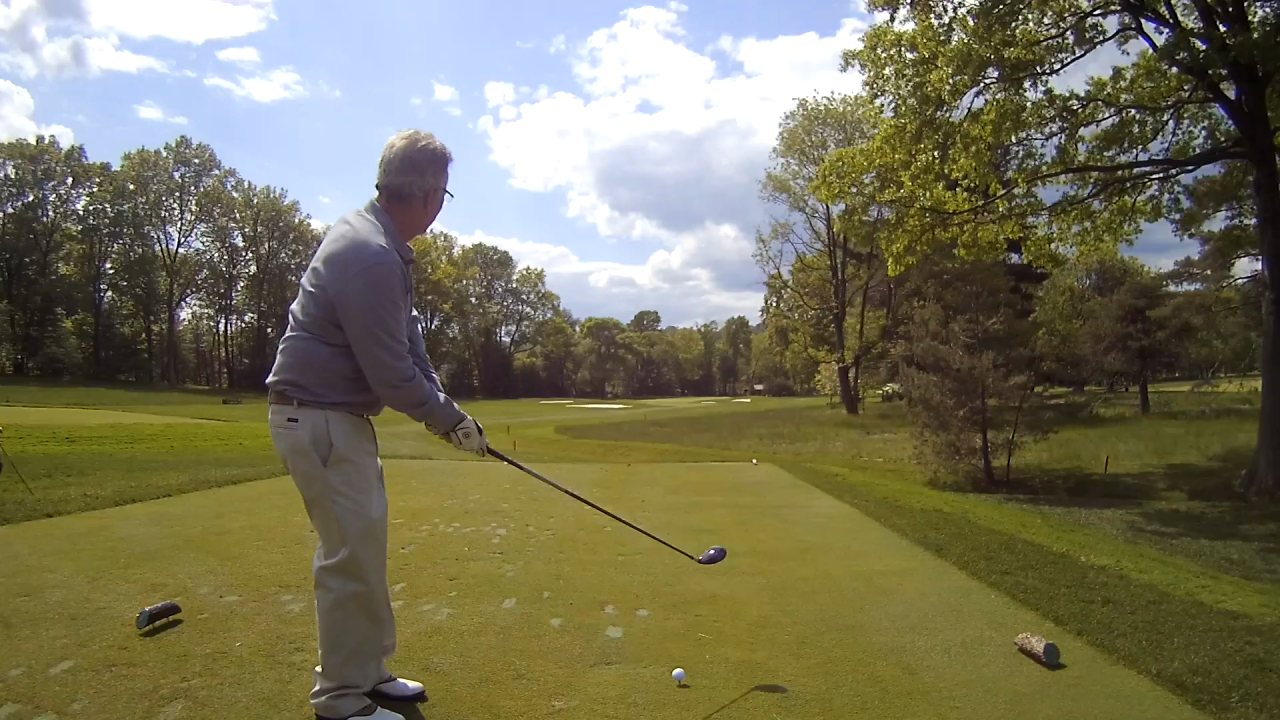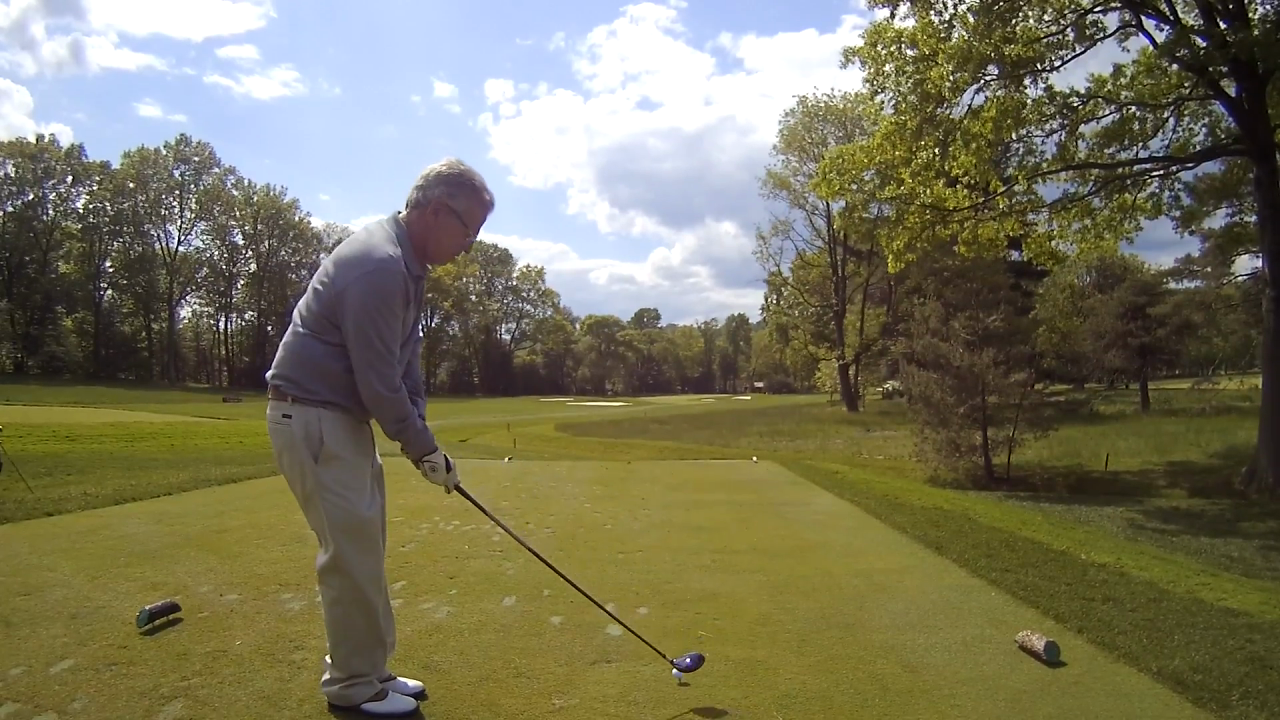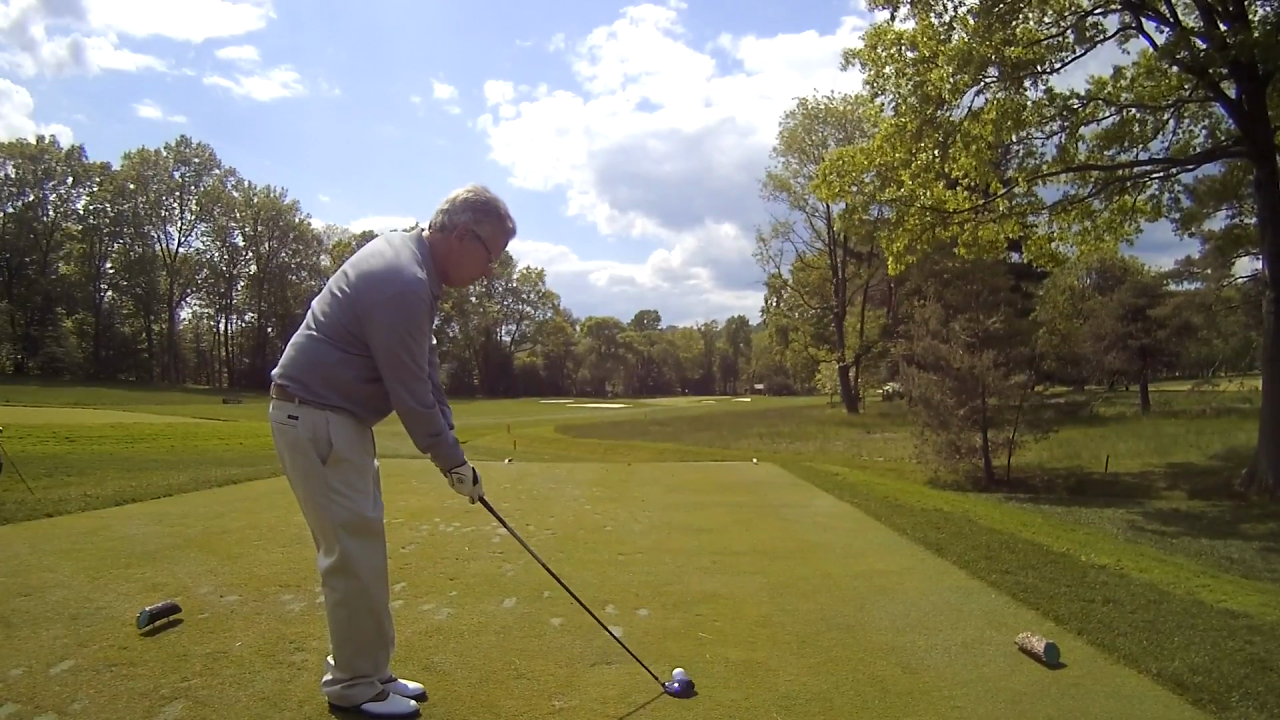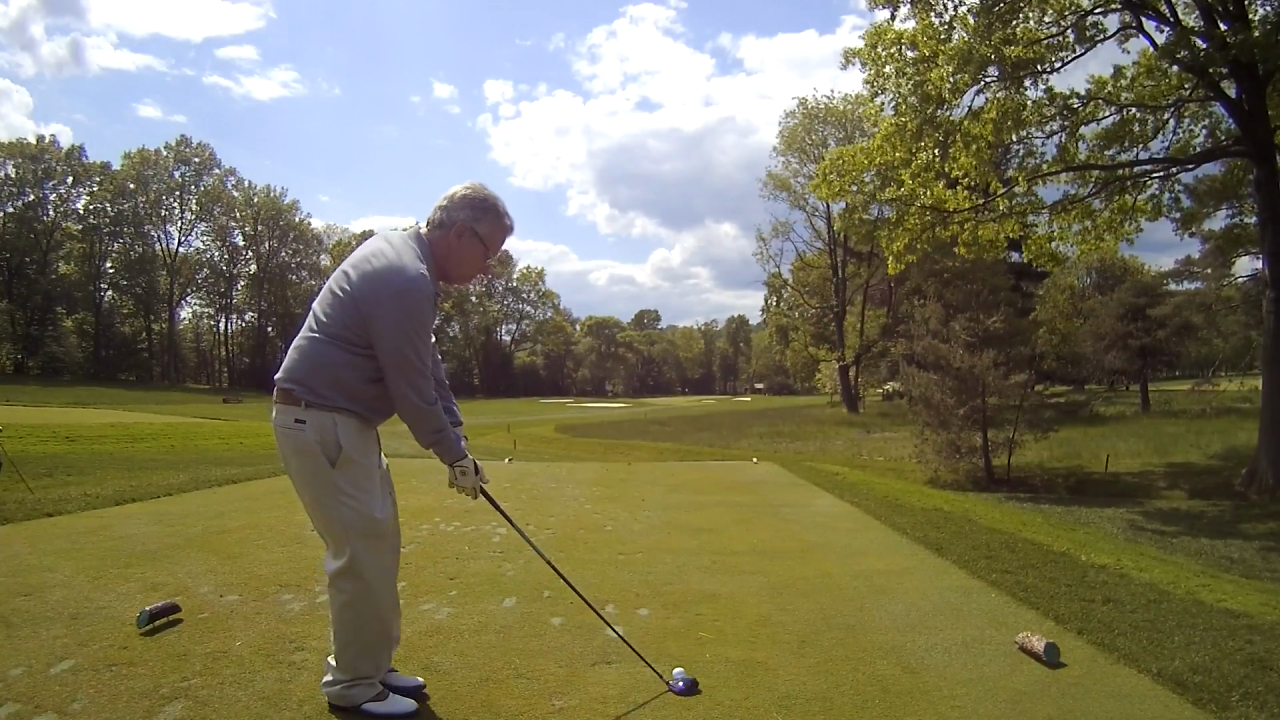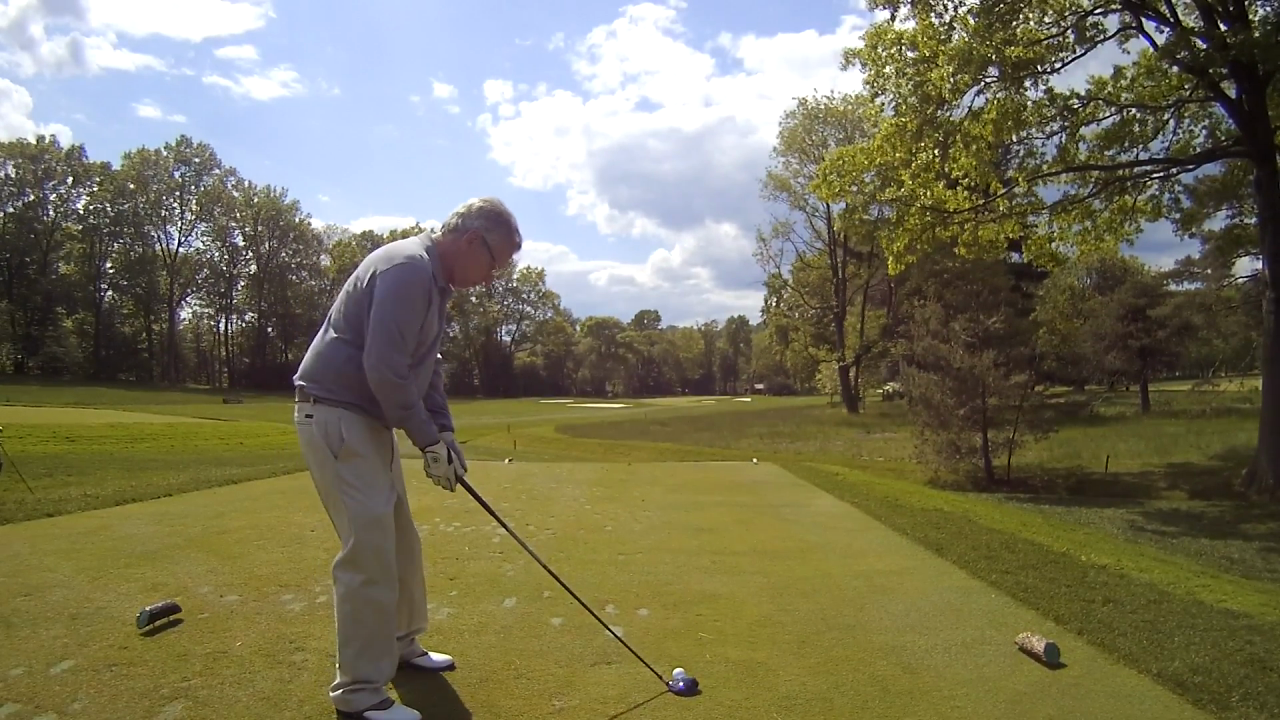
dt=1s
person 1, frame 1
left shoulder: (374, 237)
right shoulder: (371, 258)
left elbow: (407, 338)
right elbow: (391, 374)
left wrist: (444, 404)
right wrist: (451, 420)
left hip: (339, 416)
right hip: (318, 420)
left knee: (363, 547)
right knee: (351, 553)
left ankle: (366, 671)
person 1, frame 2
left shoulder: (403, 259)
right shoulder: (379, 267)
left elbow: (406, 356)
right elbow: (379, 380)
left wrist: (421, 433)
right wrist: (422, 448)
left hip: (340, 414)
right hip: (312, 416)
left knee: (362, 544)
right knee: (350, 548)
left ankle: (366, 667)
person 1, frame 3
left shoulder: (408, 254)
right shoulder: (402, 284)
left elbow: (425, 369)
right elbow: (410, 392)
left wrist: (451, 445)
right wrist: (452, 462)
left hip: (335, 414)
right hip: (315, 417)
left knee: (361, 545)
right knee: (353, 549)
left ankle: (365, 670)
person 1, frame 4
left shoulder: (402, 251)
right shoulder: (405, 280)
left elbow: (425, 362)
right elbow: (413, 391)
left wrist: (455, 432)
right wrist: (455, 456)
left hip: (342, 419)
right hip: (320, 419)
left knee: (379, 540)
right knee: (362, 549)
left ankle: (371, 661)
person 1, frame 5
left shoulder: (430, 277)
right shoulder: (408, 268)
left elbow: (425, 365)
right elbow: (386, 369)
left wrist: (443, 432)
right wrist: (430, 442)
left hip: (363, 419)
right hip: (335, 416)
left knee: (399, 538)
right knee: (370, 546)
left ankle: (400, 643)
